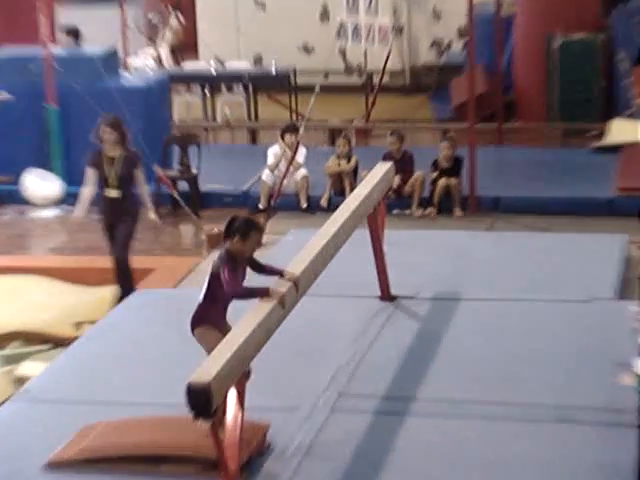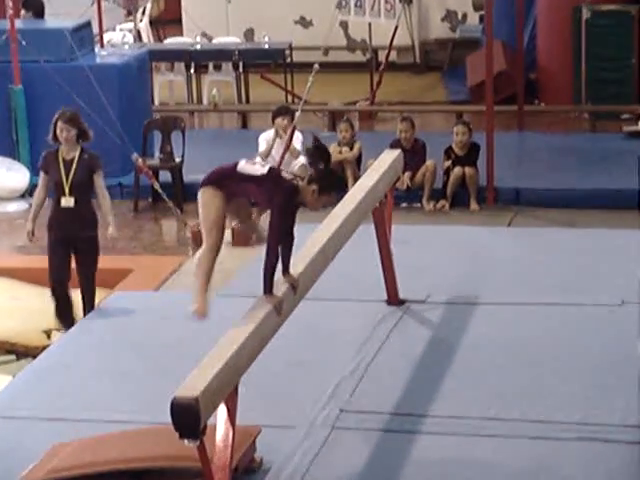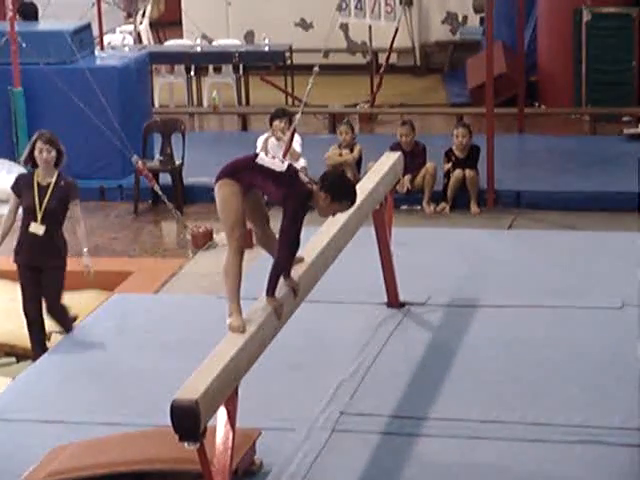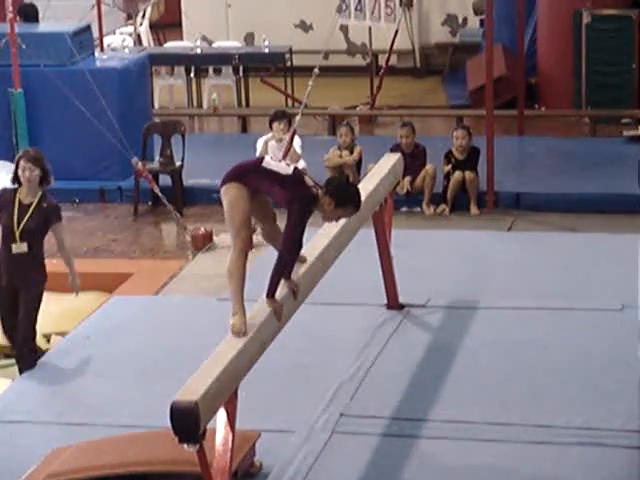
dt=0.4s
person 1, frame 1
left shoulder: (131, 157)
right shoulder: (96, 157)
left elbow: (141, 185)
right elbow: (89, 185)
left wrist: (150, 210)
right wrist: (80, 209)
left hip: (127, 212)
right hip: (108, 213)
left knee: (119, 255)
right knee: (120, 255)
left ankle: (126, 296)
right ankle: (129, 292)
person 1, frame 2
left shoulder: (90, 159)
right shoulder: (48, 158)
left elbow: (102, 193)
right elbow: (41, 192)
left wrist: (110, 222)
right wrist: (31, 221)
left hip: (86, 226)
right hip: (58, 227)
left knee: (87, 279)
right knee: (57, 280)
right ankle: (67, 324)
person 1, frame 3
left shoulder: (66, 186)
right shoulder: (22, 182)
left elbow: (78, 222)
left wrist: (85, 252)
left hip: (52, 253)
right hip: (25, 252)
left knee: (52, 303)
right knee: (31, 308)
left ankle: (67, 323)
right ankle: (41, 356)
person 1, frame 4
left shoulder: (49, 207)
left elbow: (61, 243)
left wrist: (73, 273)
left hip: (32, 275)
left knee: (24, 330)
right ankle: (32, 358)
person 2, frame 1
left shoulder: (240, 257)
right shoulder: (225, 261)
left elbow: (259, 267)
right elbow: (232, 291)
left wrist: (282, 274)
right wrist: (266, 291)
left hip: (219, 321)
right hip: (204, 323)
person 2, frame 2
left shoulder: (295, 192)
right shoulder: (285, 193)
left elbow: (286, 233)
right elbow: (274, 240)
left wrist: (286, 272)
right wrist: (268, 292)
left hip: (233, 191)
right hip: (215, 184)
left knee: (249, 226)
right knee: (213, 244)
right ankle: (200, 298)
person 2, frame 3
left shoulder: (308, 192)
right shoulder: (300, 196)
left elbow: (292, 238)
right elbow: (285, 242)
left wrist: (286, 274)
right wrist: (270, 294)
left hip: (245, 181)
right hip: (231, 177)
left knee: (262, 225)
right knee: (237, 243)
left ankle: (287, 261)
right ankle: (234, 312)
person 2, frame 4
left shoulder: (312, 194)
right shoulder: (305, 200)
left elbow: (295, 239)
right elbow: (287, 245)
left wrist: (288, 276)
right wrist: (270, 296)
left hip: (251, 183)
right hip: (237, 180)
left knee: (269, 222)
right knee: (242, 244)
left ankle: (293, 259)
right ankle: (237, 313)
